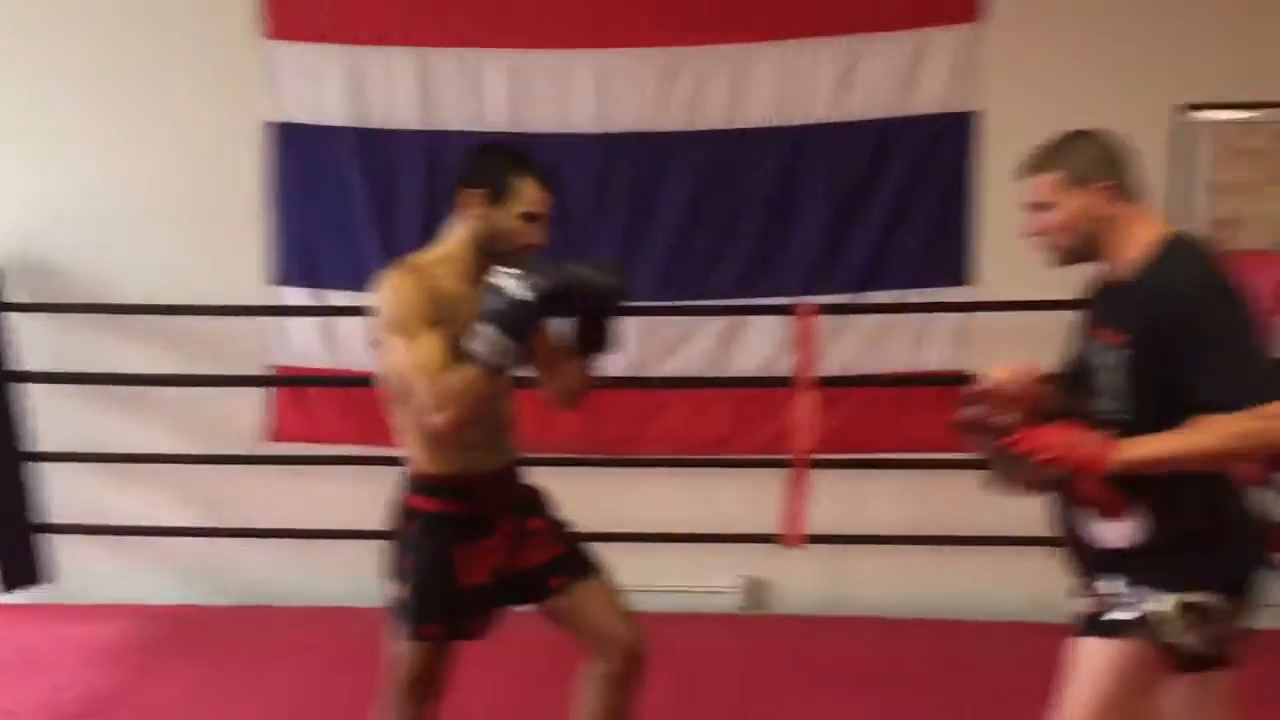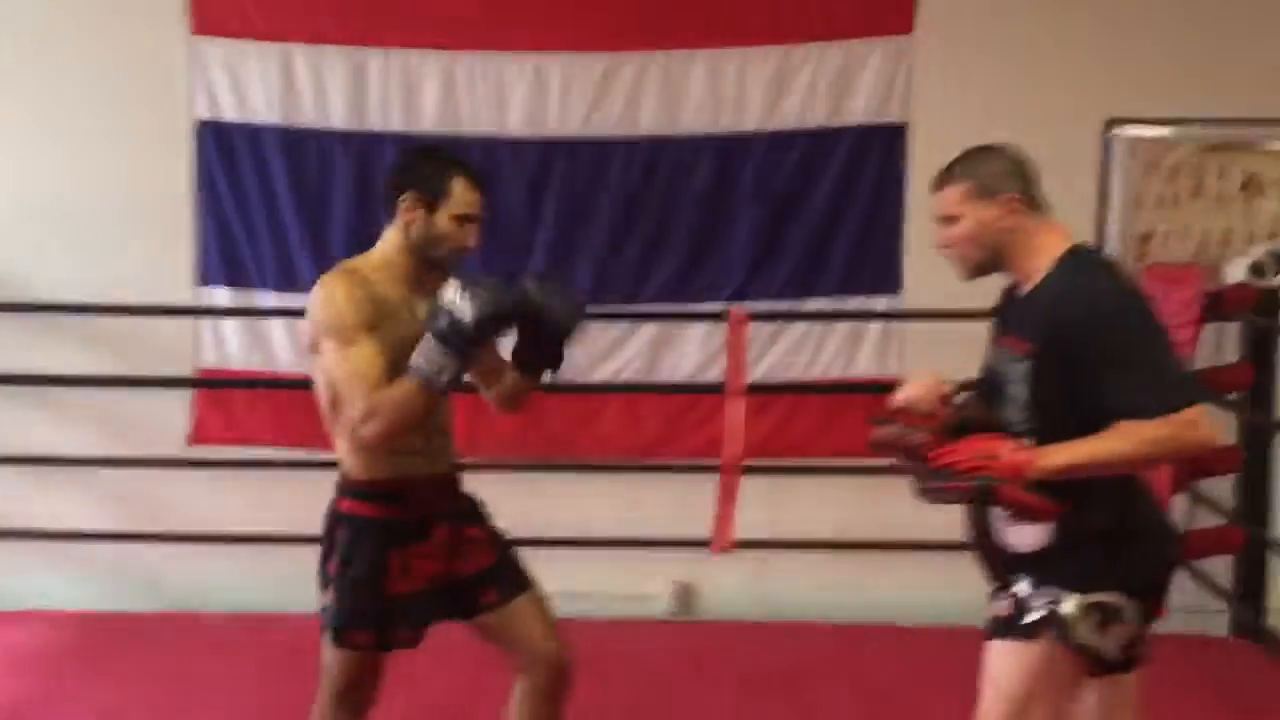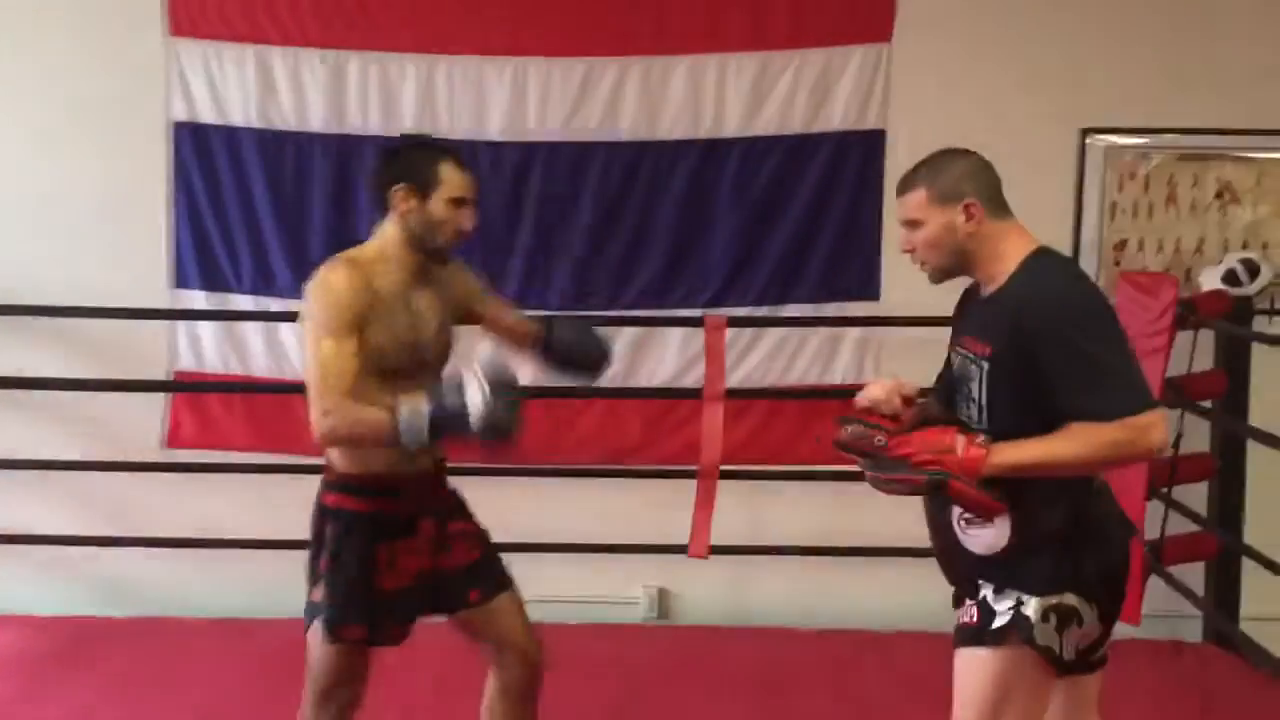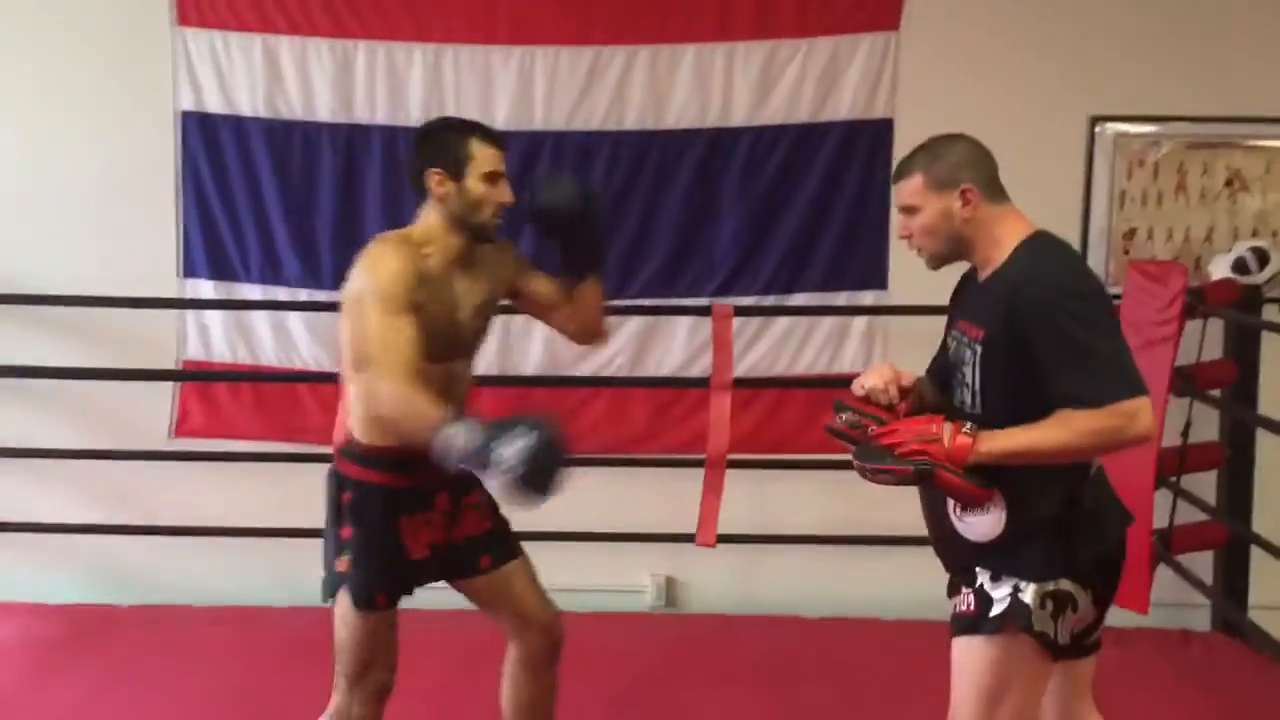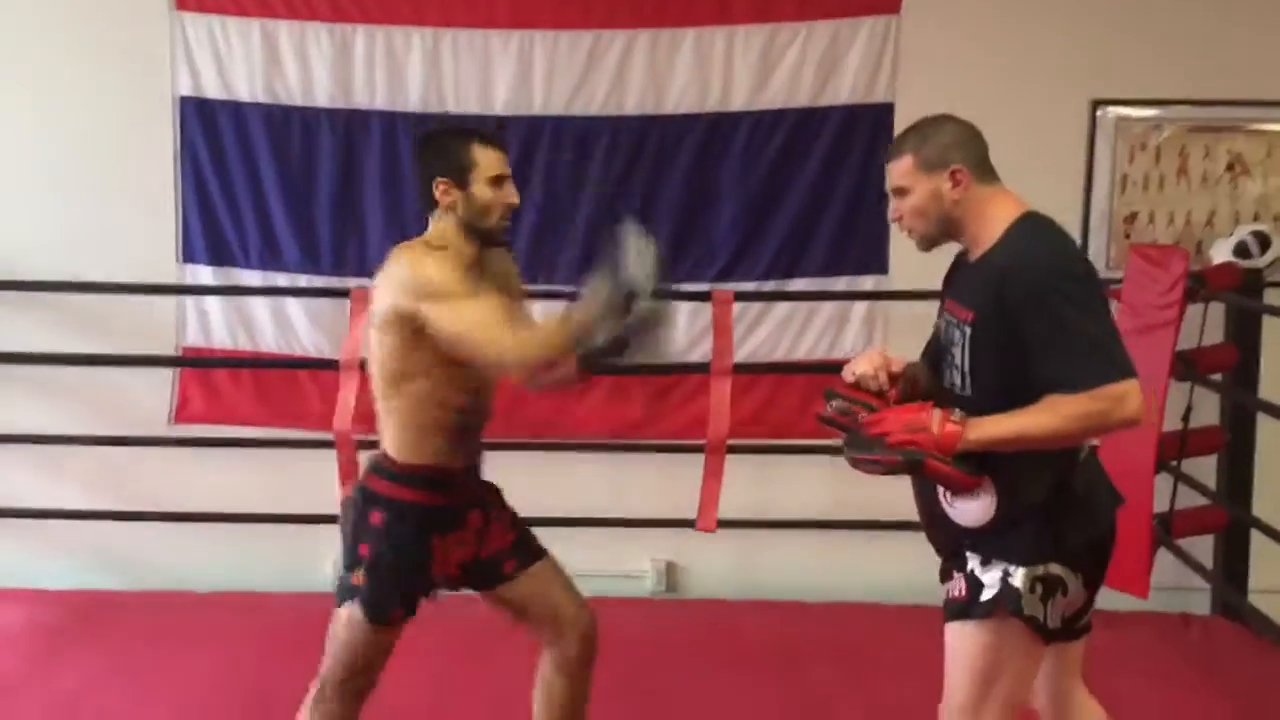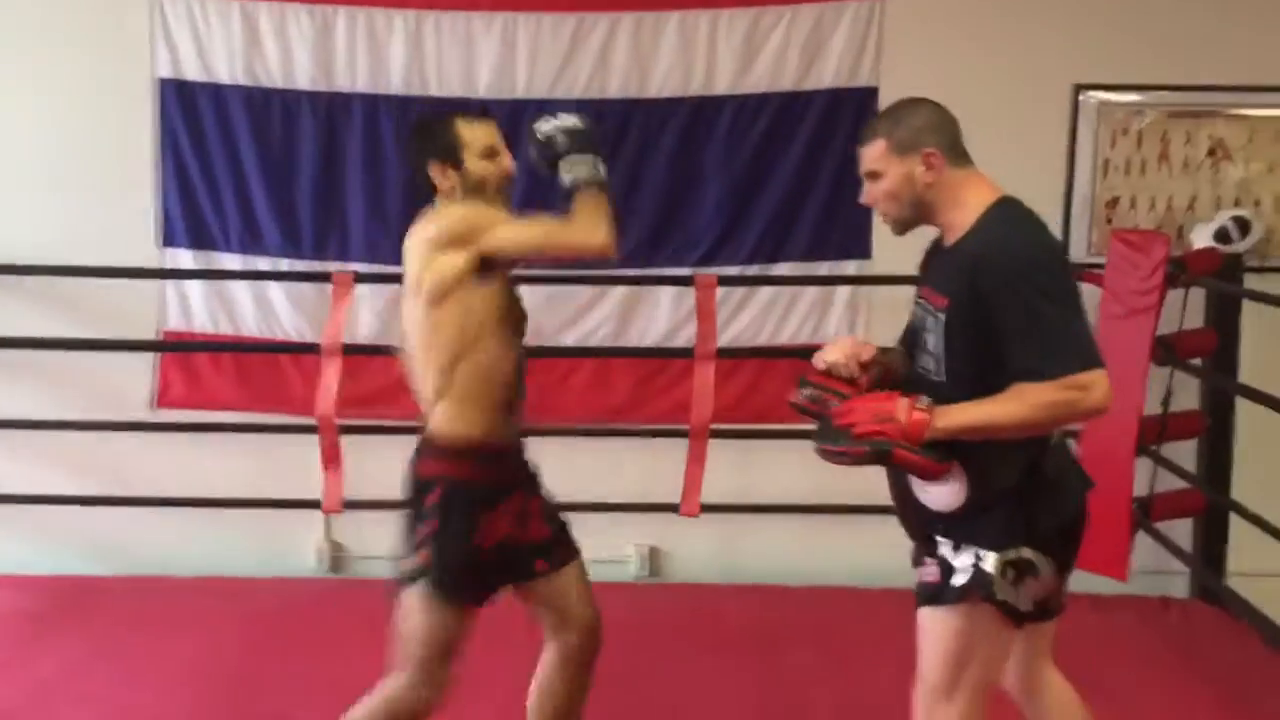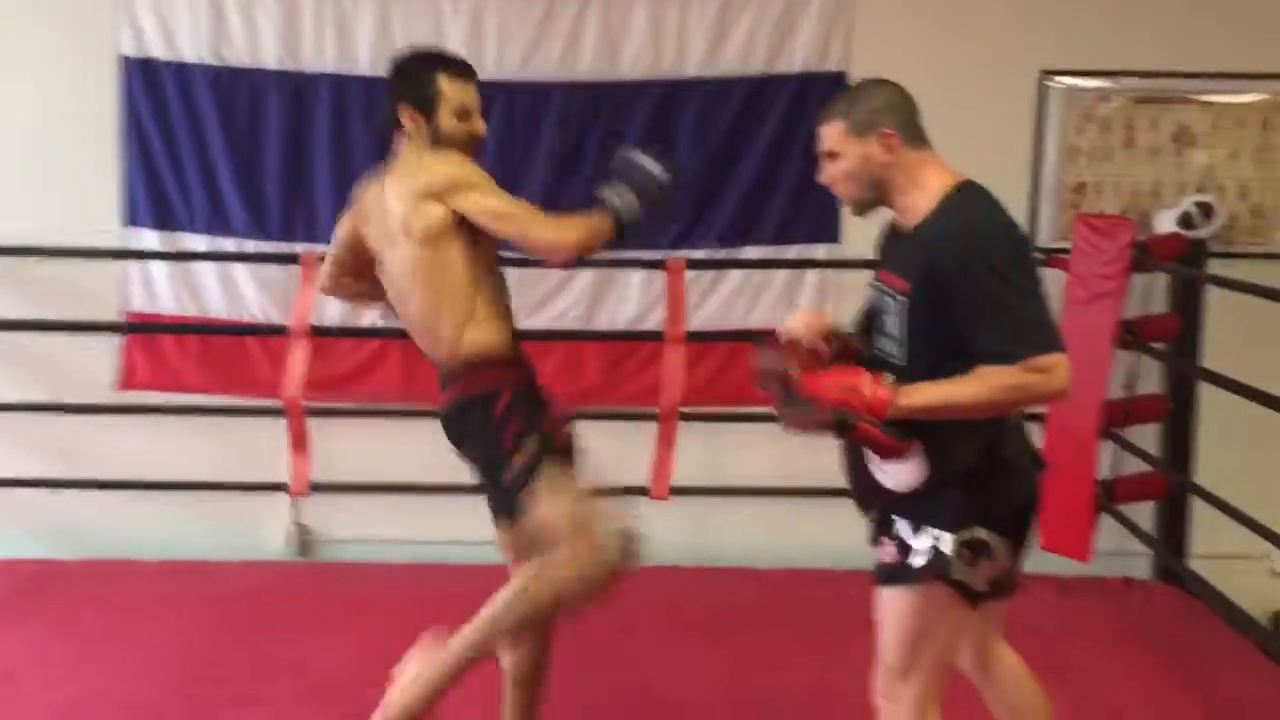
dt=0.1s
person 1, frame 1
left shoulder: (505, 282)
right shoulder: (405, 288)
left elbow: (564, 389)
right elbow: (440, 415)
left wrist: (583, 330)
right wrist: (499, 331)
left hip: (512, 502)
right hip: (440, 517)
left knee: (620, 647)
person 1, frame 2
left shoulder: (443, 292)
right shoulder: (341, 296)
left elbow: (501, 398)
right elbow: (374, 421)
left wrist: (534, 350)
right wrist: (444, 345)
left hip: (446, 509)
right hip: (371, 521)
left knee: (547, 661)
person 1, frame 3
left shoulder: (451, 280)
right shoulder: (341, 284)
left elbow: (525, 332)
right elbow: (330, 422)
left wrist: (558, 339)
right wrist: (438, 415)
left hip: (434, 504)
right hip: (359, 517)
left knee: (521, 657)
person 1, frame 4
left shoulder: (494, 260)
right shoulder: (389, 264)
left elbow: (589, 328)
right elbow: (385, 396)
left wrist: (580, 248)
right wrist: (477, 443)
left hip: (446, 481)
right hip: (374, 486)
left knee: (539, 628)
person 1, frame 5
left shoulder: (495, 266)
right shoulder: (419, 270)
left elbow: (550, 363)
right elbow: (521, 355)
right wrist: (605, 301)
left hip: (468, 499)
right hip: (399, 508)
left knee: (575, 631)
person 1, frame 6
left shoulder: (432, 242)
right shoulder: (458, 226)
right elbow: (590, 237)
right wrist: (580, 161)
left hip: (501, 472)
right hip: (455, 483)
left knee: (581, 628)
person 1, frame 7
left shoulder: (373, 193)
right shoulder: (442, 174)
left elbow: (336, 281)
right elbow: (559, 243)
right wrist: (623, 201)
left hip: (477, 397)
right hip: (493, 395)
left knee: (541, 580)
right knee: (599, 552)
right ankle: (448, 660)
person 2, frame 1
left shoulder: (1186, 286)
right shoulder: (1113, 291)
right elbow: (1091, 408)
left wrist: (1107, 454)
right wrist: (1030, 397)
left hip: (1176, 564)
right hip: (1139, 558)
person 2, frame 2
left shoulder: (1092, 299)
right shoulder: (1020, 299)
left elbow: (1187, 427)
right elbow: (1013, 410)
left wrist: (1030, 460)
right wrist: (945, 407)
left hip: (1089, 563)
right hip: (1050, 557)
person 2, frame 3
left shoulder: (1056, 300)
right shoulder: (980, 301)
left elbow: (1140, 431)
right elbow: (970, 412)
left wrist: (984, 459)
right wrist: (907, 409)
left hip: (1049, 564)
right hip: (1016, 559)
person 2, frame 4
left shoulder: (1050, 283)
right shoulder: (978, 285)
left elbow: (1128, 418)
right elbow: (961, 394)
left wrist: (970, 444)
right wrist: (907, 392)
left hip: (1043, 550)
right hip: (1012, 542)
person 2, frame 5
left shoulder: (1040, 265)
right shoulder: (972, 266)
left elbow: (1116, 401)
right elbow: (954, 379)
left wrist: (959, 432)
right wrist: (898, 377)
left hip: (1034, 532)
right hip: (1002, 525)
person 2, frame 6
left shoulder: (1013, 251)
right shoulder: (949, 251)
left elbow: (1082, 389)
left wrist: (926, 421)
right wrist: (874, 365)
left hip: (1003, 516)
right hip: (982, 509)
person 2, frame 7
left shoulder: (972, 234)
right shoulder: (905, 234)
left elbow: (1043, 373)
left wrist: (888, 398)
right wrist: (832, 341)
left hip: (958, 495)
right hip: (930, 489)
right knee: (982, 651)
